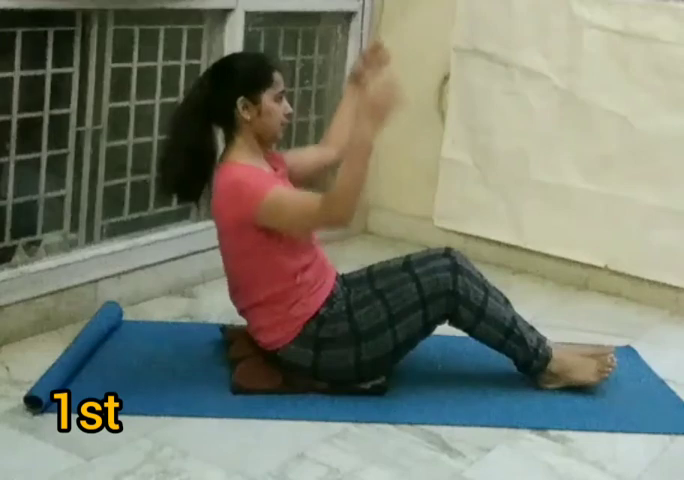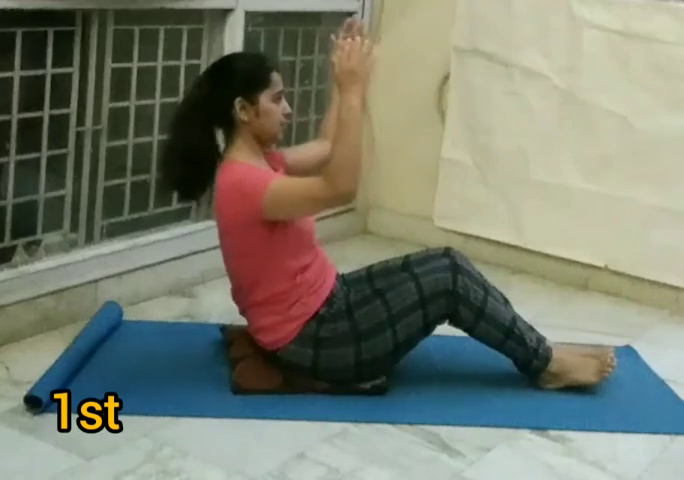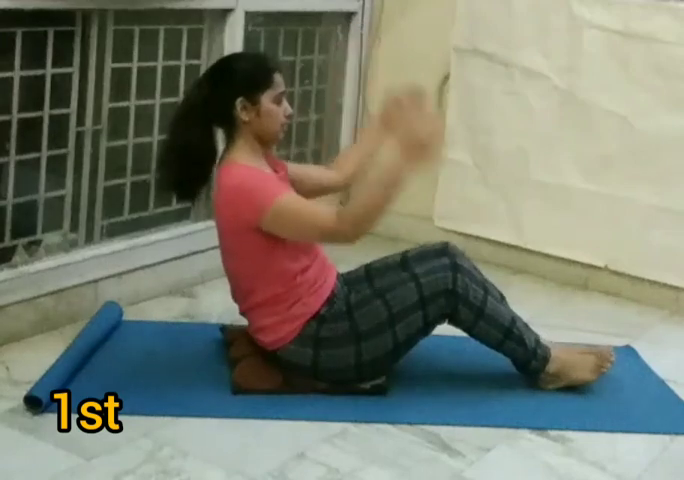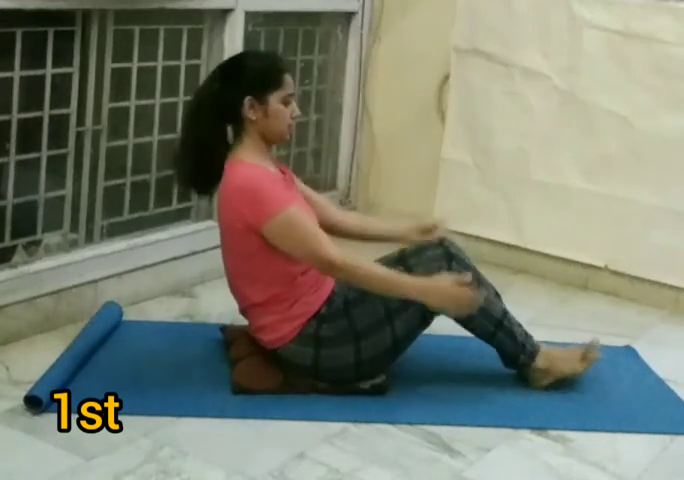
dt=0.4s
person 1, frame 1
left shoulder: (259, 163)
right shoulder: (241, 184)
left elbow: (330, 152)
right elbow: (334, 213)
left wrist: (356, 86)
right wrist: (370, 125)
left hip: (324, 302)
right hip: (311, 339)
left knee: (446, 262)
right knee: (447, 278)
left ankle: (538, 351)
right ankle: (545, 363)
person 1, frame 2
left shoulder: (258, 162)
right shoulder: (243, 183)
left elbow: (325, 149)
right elbow: (339, 188)
left wrist: (345, 84)
right wrist: (352, 95)
left hip: (324, 304)
right hip: (311, 339)
left knee: (445, 261)
right knee: (447, 277)
left ankle: (537, 349)
right ankle: (545, 363)
person 1, frame 3
left shoulder: (256, 166)
right shoulder: (244, 185)
left elbow: (334, 177)
right elbow: (345, 226)
left wrist: (381, 127)
right wrist: (405, 159)
left hip: (324, 304)
right hip: (311, 339)
left knee: (444, 257)
right knee: (447, 278)
left ankle: (534, 350)
right ankle: (544, 364)
person 1, frame 4
left shoulder: (261, 169)
right shoulder: (251, 185)
left elbow: (333, 218)
right elbow: (333, 261)
left wrist: (408, 231)
right wrist: (423, 289)
left hip: (321, 308)
right hip: (311, 340)
left knee: (437, 255)
right knee: (442, 262)
left ankle: (524, 350)
right ankle: (533, 361)
